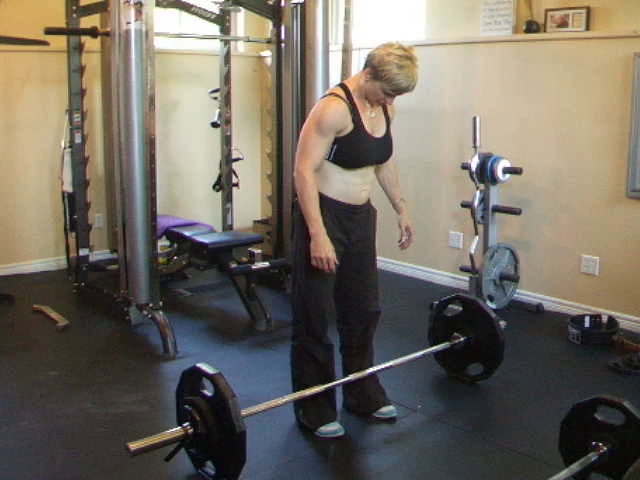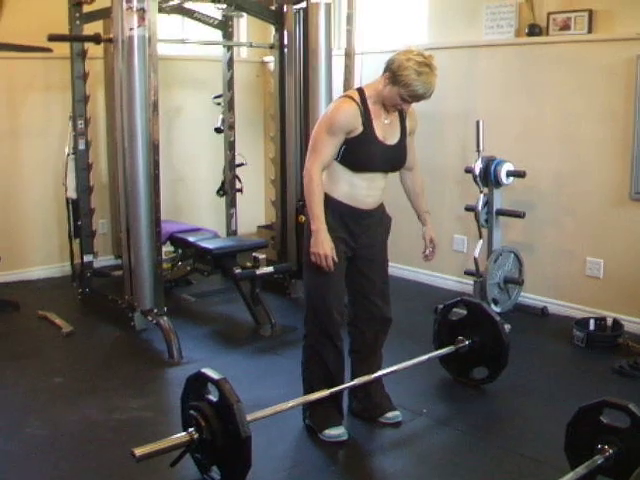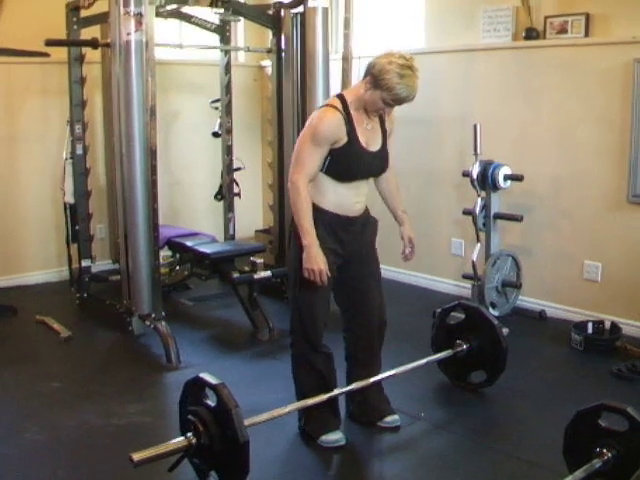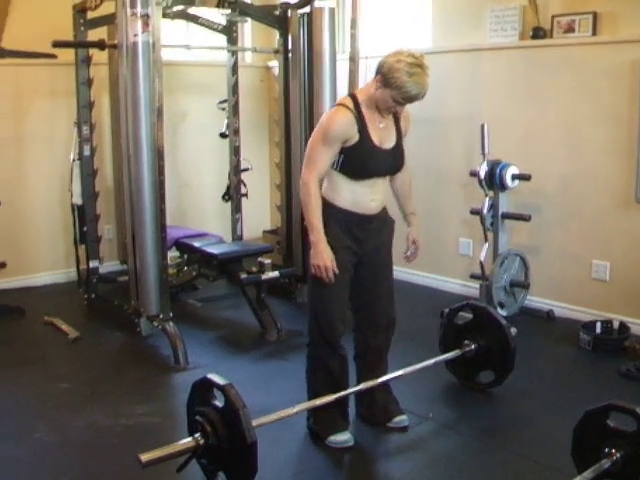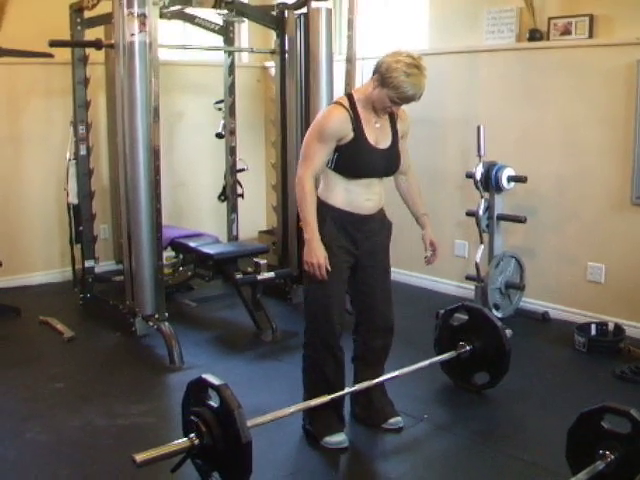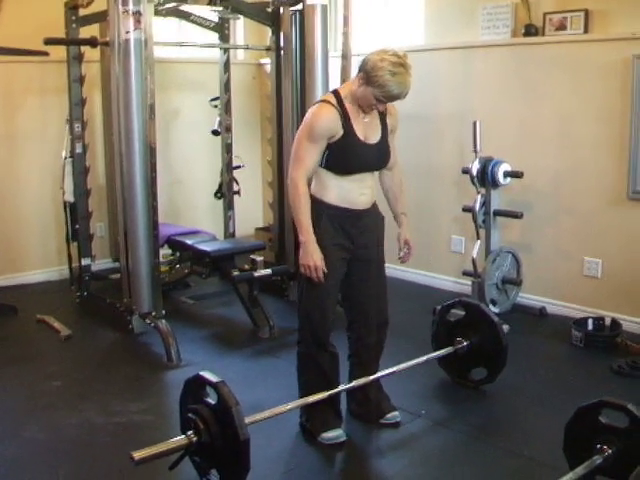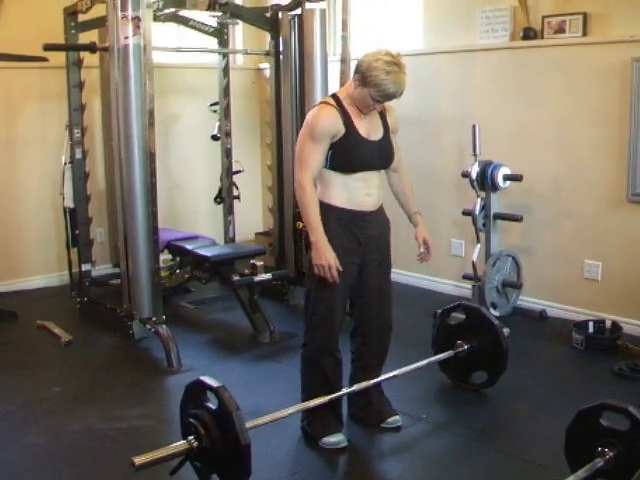
dt=0.4s
person 1, frame 1
left shoulder: (385, 107)
right shoulder: (334, 108)
right elbow: (303, 172)
left wrist: (401, 209)
right wrist: (318, 235)
left hip: (360, 218)
right hip: (324, 216)
left knee: (364, 310)
right knee: (315, 316)
left ankle: (363, 394)
right ankle: (314, 408)
person 1, frame 2
left shoulder: (406, 118)
right shoulder: (347, 110)
left elbow: (410, 170)
right elbow: (312, 169)
left wrist: (425, 221)
right wrist: (319, 230)
left hip: (373, 222)
right hip: (332, 219)
left knee: (374, 314)
right knee: (325, 317)
left ankle: (368, 398)
right ankle: (322, 411)
person 1, frame 3
left shoulder: (383, 119)
right shoulder: (329, 119)
right elbow: (298, 182)
left wrist: (403, 221)
right wrist: (310, 245)
left hip: (359, 229)
right hip: (320, 229)
left knee: (370, 318)
right knee: (311, 327)
left ankle: (368, 403)
right ankle: (317, 418)
person 1, frame 4
left shoulder: (399, 118)
right shoulder: (342, 118)
right elbow: (309, 180)
left wrist: (411, 222)
right wrist: (318, 242)
left hip: (377, 228)
right hip: (337, 227)
left knee: (379, 319)
right knee: (328, 325)
left ankle: (376, 403)
right ankle: (327, 418)
person 1, frame 5
left shoulder: (398, 120)
right shoulder: (337, 116)
left elbow: (404, 174)
right elbow: (305, 177)
left wrist: (424, 223)
right wrist: (312, 240)
left hip: (374, 229)
right hip: (333, 227)
left knee: (379, 322)
right knee: (326, 327)
left ankle: (371, 403)
right ankle: (322, 418)
person 1, frame 6
left shoulder: (387, 115)
right shoulder: (325, 115)
right elbow: (297, 178)
left wrist: (402, 222)
right wrist: (307, 241)
left hip: (368, 224)
right hip: (327, 224)
left knee: (372, 317)
right knee: (319, 323)
left ankle: (367, 399)
right ankle: (319, 414)
person 1, frame 7
left shoulder: (387, 116)
right shoulder: (325, 116)
left elbow: (397, 171)
right elbow: (303, 180)
left wrist: (417, 222)
right wrist: (318, 241)
left hip: (375, 226)
right hip: (335, 227)
left knee: (377, 321)
right knee: (325, 327)
left ankle: (368, 402)
right ankle: (320, 418)
